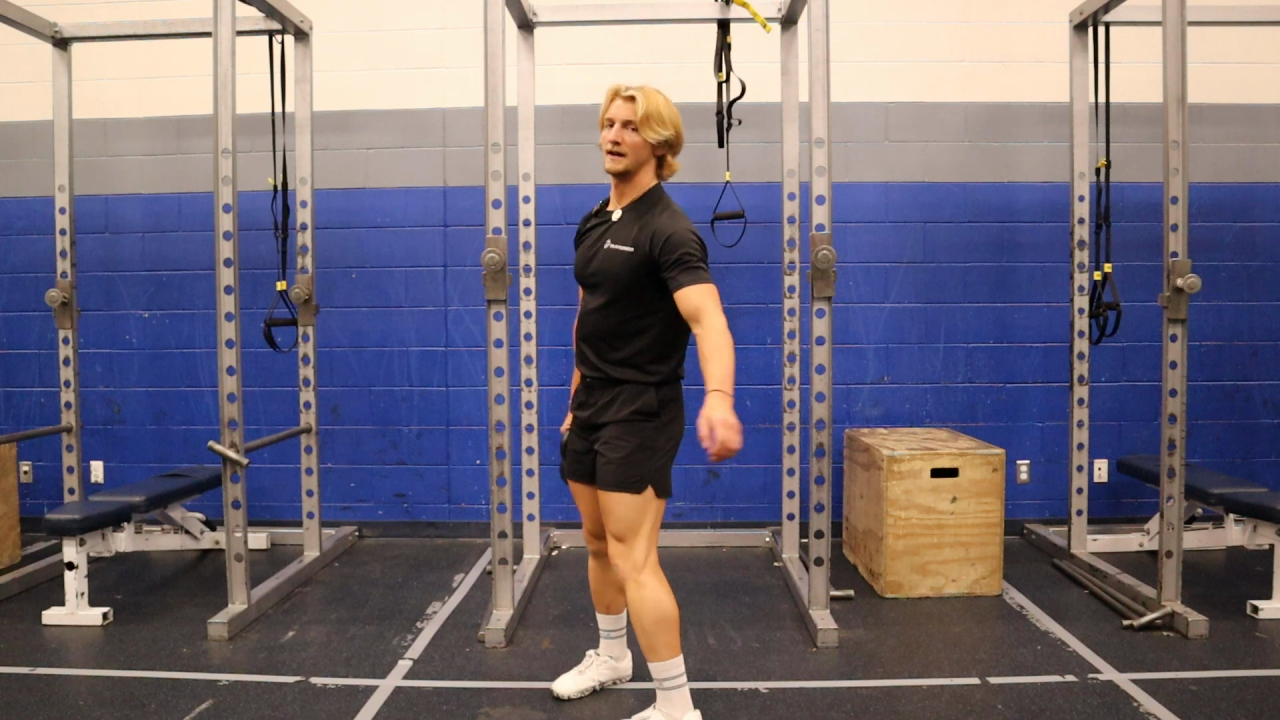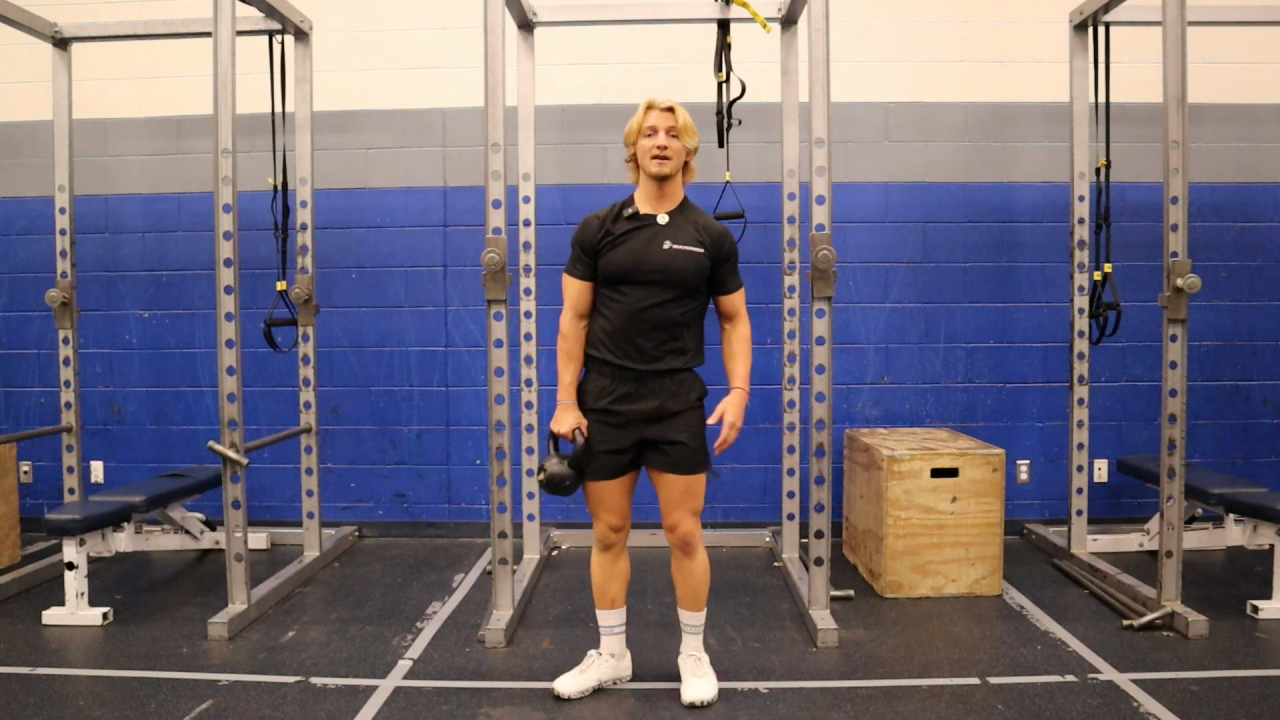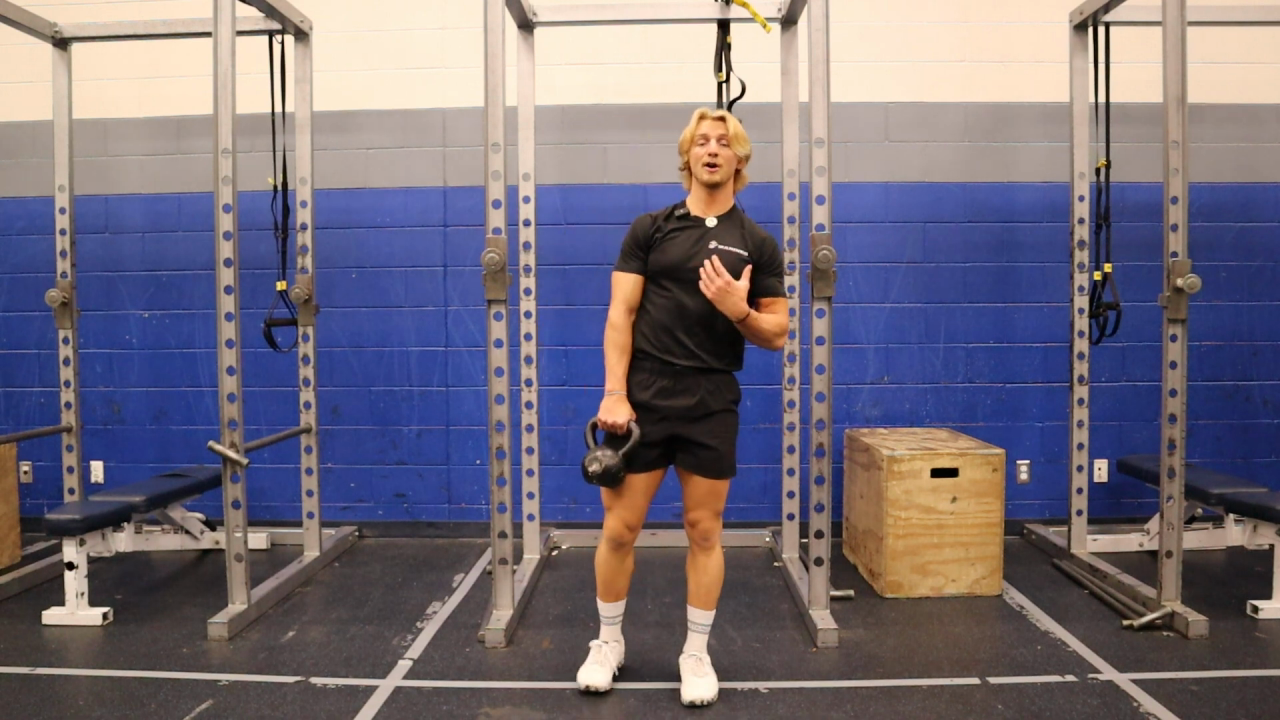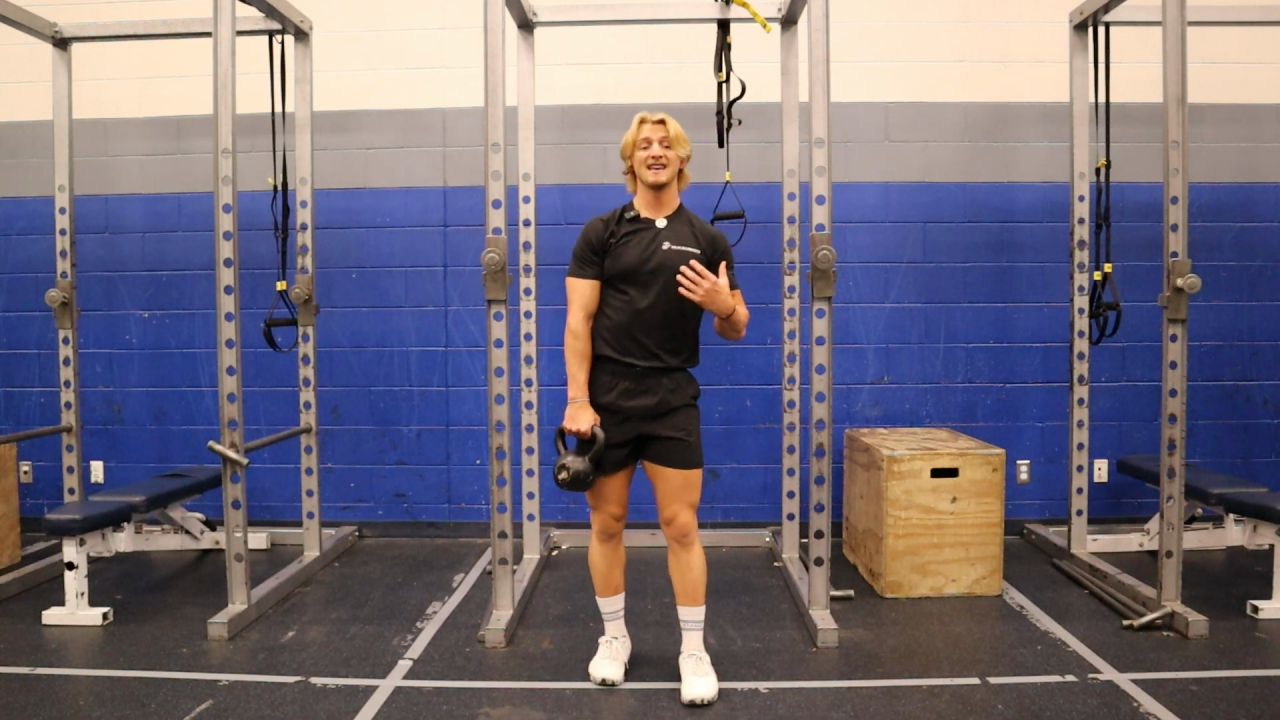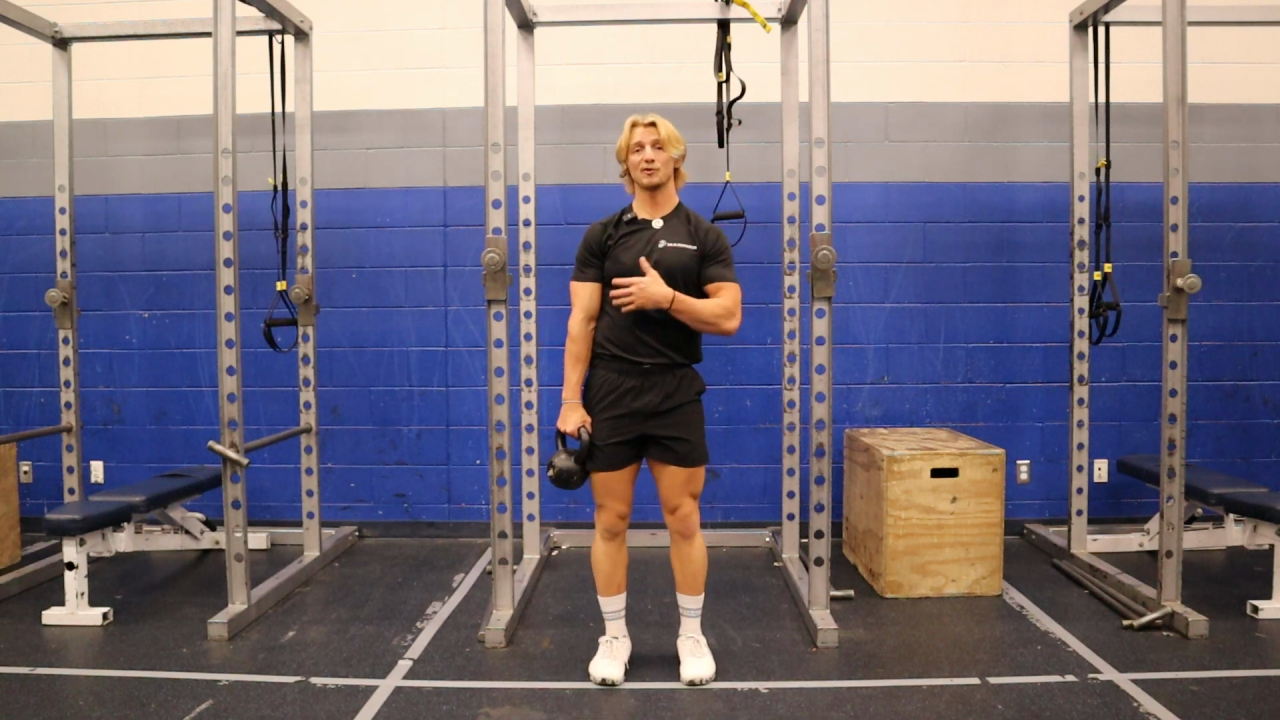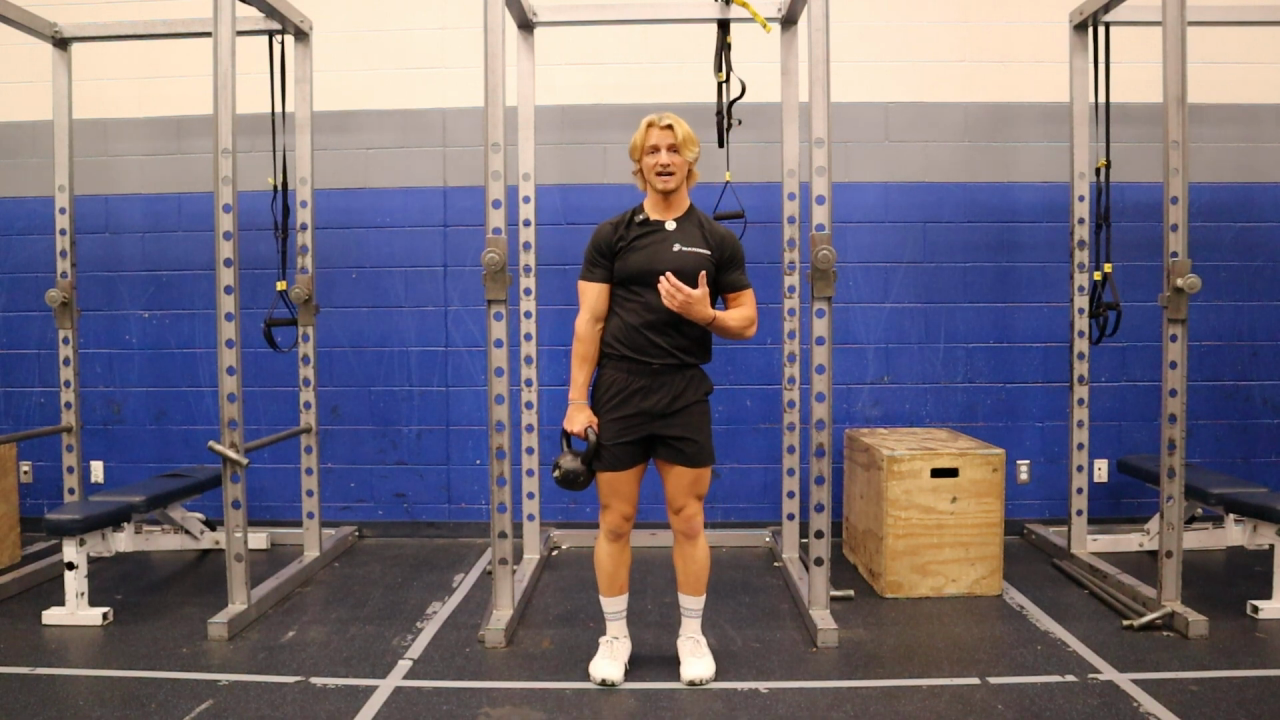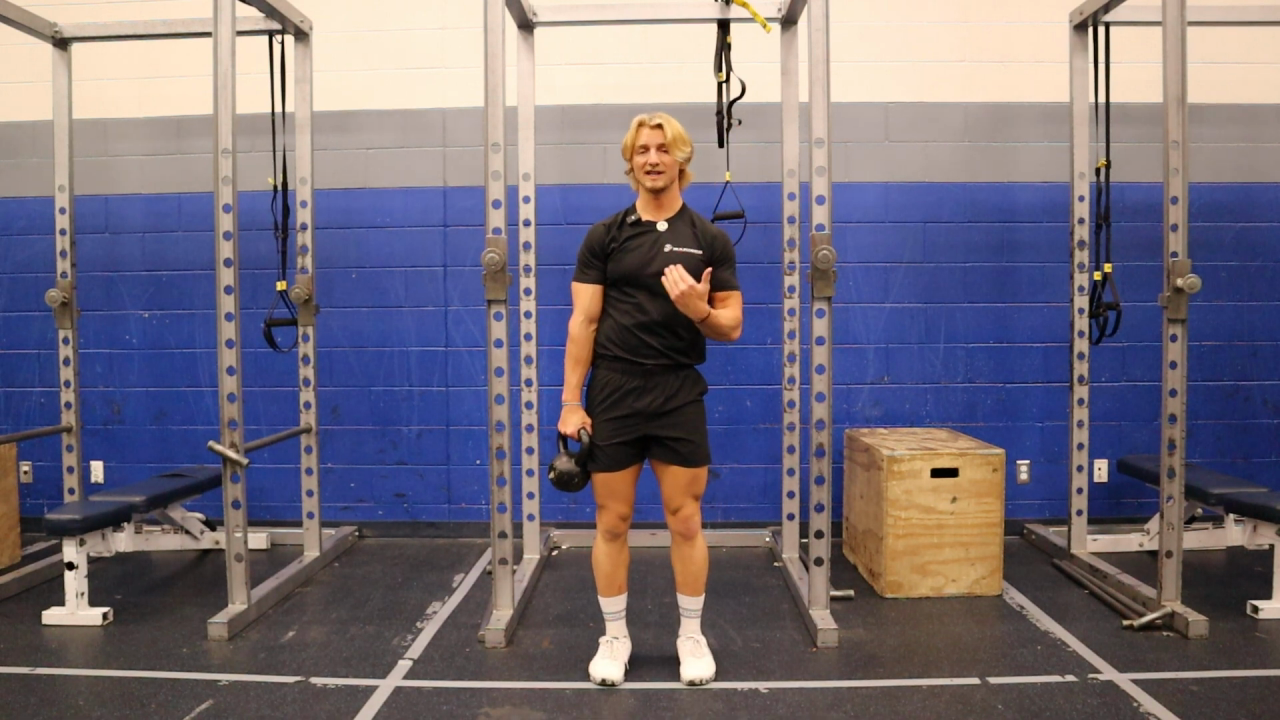
dt=0.7s
person 1, frame 1
left shoulder: (667, 229)
right shoulder: (592, 223)
left elbow: (709, 319)
left wrist: (720, 400)
right wrist: (575, 399)
left hip: (636, 414)
right hip: (593, 408)
left knee: (629, 558)
right knee: (598, 544)
right ankle: (611, 655)
person 1, frame 2
left shoulder: (712, 236)
right shoulder: (597, 228)
left elbow: (734, 319)
right elbow: (573, 319)
left wrist: (737, 393)
right wrist: (566, 401)
left hip: (678, 405)
right hip: (605, 404)
left knee: (684, 533)
right knee: (609, 533)
left ankle: (693, 653)
right ankle: (612, 654)
person 1, frame 3
left shoulder: (757, 242)
right shoulder: (649, 228)
left elbow: (778, 333)
right elbow: (621, 313)
left wrist: (739, 310)
right wrist: (614, 393)
left hip: (711, 403)
right hip: (643, 398)
left knee: (704, 532)
right knee: (619, 528)
left ankle: (696, 653)
right ankle: (608, 641)
person 1, frame 4
left shoulder: (707, 239)
right shoulder: (600, 231)
left elbow: (736, 329)
right elbow: (579, 320)
left wrist: (724, 305)
right wrist: (578, 399)
left hip: (673, 397)
right hip: (608, 397)
left knee: (682, 526)
right knee: (607, 522)
left ankle: (693, 650)
right ankle: (614, 637)
person 1, frame 5
left shoulder: (705, 235)
right shoulder: (602, 236)
left elbow: (728, 318)
right elbow: (582, 321)
left wrist: (666, 297)
right wrist: (571, 399)
left hip: (677, 393)
right hip: (611, 392)
left knee: (684, 518)
right knee: (611, 521)
left ankle: (691, 635)
right ankle: (614, 637)
person 1, frame 6
left shoulder: (717, 240)
right shoulder: (611, 235)
left elbow: (746, 321)
right elbow: (589, 320)
left wrist: (705, 314)
right wrist: (577, 400)
left hip: (685, 393)
right hip: (618, 392)
left knee: (688, 520)
right knee: (615, 521)
left ankle: (692, 636)
right ankle: (614, 637)
person 1, frame 7
left shoulder: (710, 239)
right shoulder: (604, 236)
left elbow: (731, 328)
right elbow: (583, 321)
left wrist: (699, 310)
right wrist: (570, 402)
left hip: (679, 393)
right hip: (612, 392)
left knee: (685, 521)
right knee: (612, 522)
left ankle: (692, 635)
right ankle: (614, 636)
